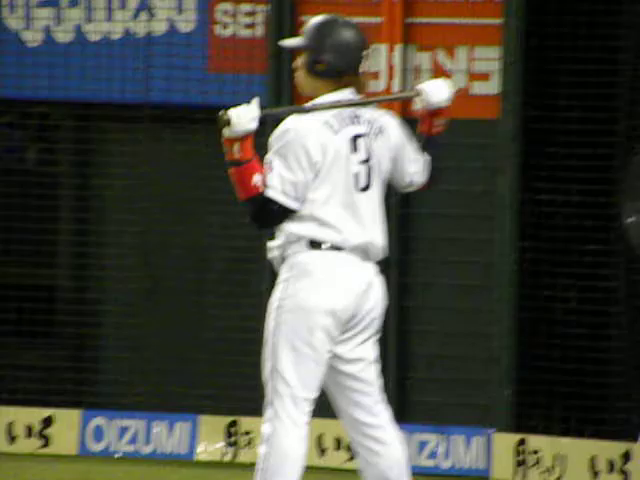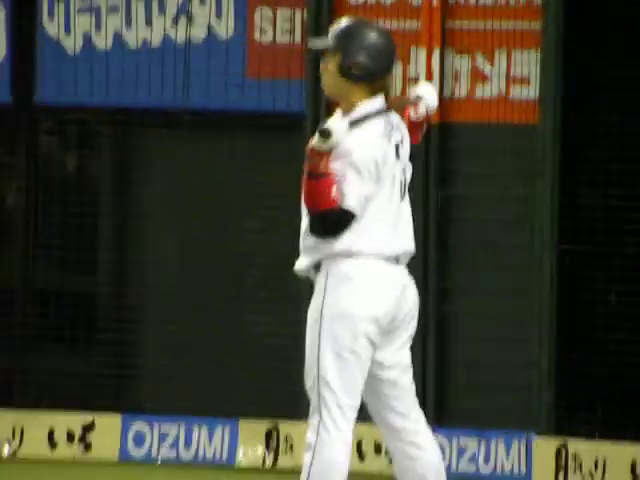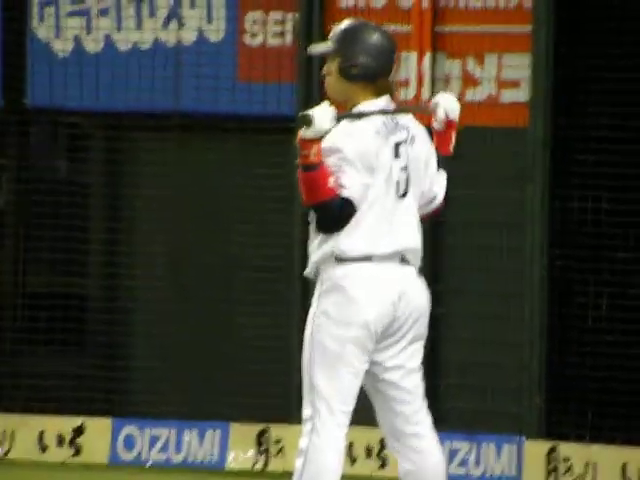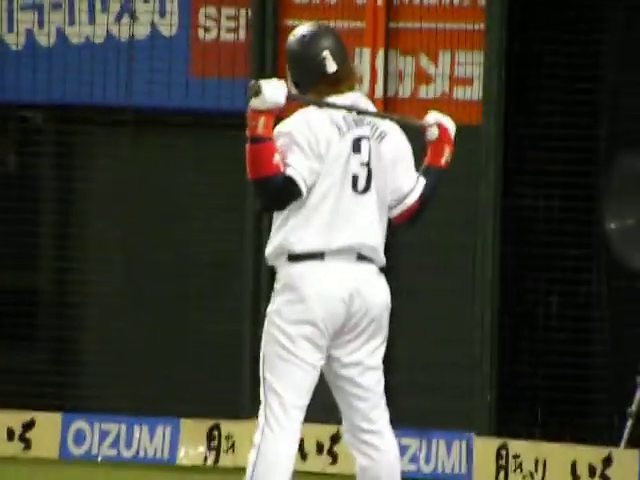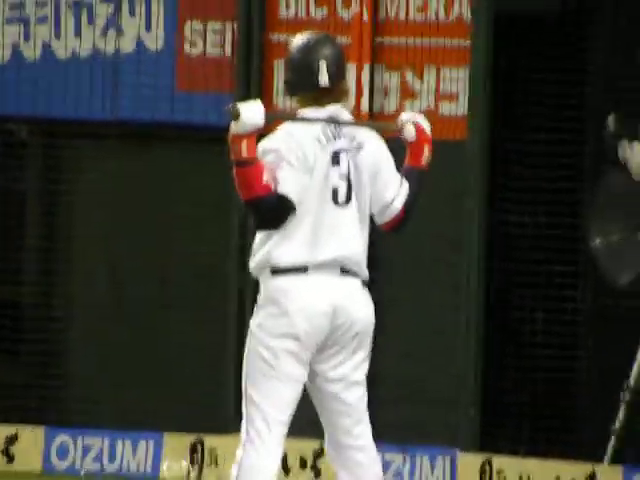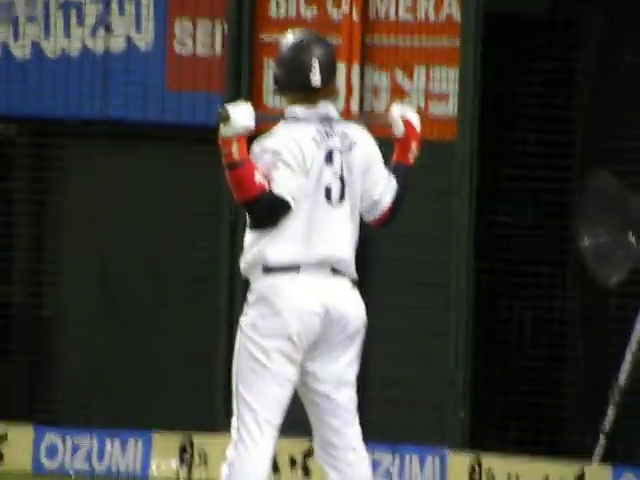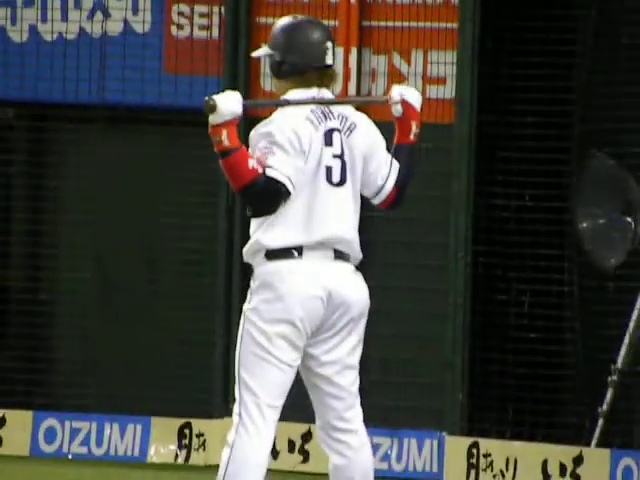
dt=0.4s
person 1, frame 1
left shoulder: (300, 129)
right shoulder: (384, 123)
left elbow: (266, 213)
right elbow: (414, 177)
left wrist: (238, 145)
right wrist: (432, 117)
left hip: (313, 277)
right hip: (364, 280)
left knee: (287, 408)
right knee: (369, 412)
person 1, frame 2
left shoulder: (353, 138)
right shoulder: (391, 124)
left elbow: (328, 223)
left wrist: (319, 155)
left hip: (351, 284)
right hip: (393, 283)
left knee: (332, 414)
right knee: (402, 416)
person 1, frame 3
left shoulder: (348, 135)
right shoulder: (412, 130)
left elbow: (328, 216)
right elbow: (431, 203)
left wrist: (309, 148)
right wrist: (446, 134)
left hip: (351, 286)
right hip: (404, 286)
left knee: (325, 418)
right knee: (409, 420)
person 1, frame 4
left shoulder: (306, 124)
right shoulder: (389, 133)
left elbow: (274, 193)
right elbow: (409, 208)
left wrist: (260, 121)
right wrist: (440, 150)
left hip: (309, 281)
right hip: (366, 284)
left knee: (280, 413)
right knee: (368, 415)
person 1, frame 5
left shoulder: (289, 139)
right shoulder: (370, 143)
left elbow: (268, 212)
right elbow: (395, 216)
left wrist: (243, 144)
right wrist: (418, 152)
left hip: (292, 295)
right hip: (349, 298)
left knee: (263, 427)
right knee: (352, 431)
person 1, frame 6
left shoulder: (284, 139)
right shoulder: (358, 140)
left elbow: (263, 212)
right elbow: (384, 210)
left wrist: (234, 147)
right wrist: (407, 145)
left hip: (283, 295)
right hip: (339, 297)
left knee: (254, 427)
right knee: (341, 430)
person 1, frame 7
left shoulder: (284, 122)
right shoulder: (358, 124)
left elbow: (262, 197)
right elbow: (392, 193)
left wrist: (224, 132)
right wrist: (407, 124)
left hip: (287, 279)
right hip: (343, 282)
left knee: (254, 414)
right knee: (343, 416)
